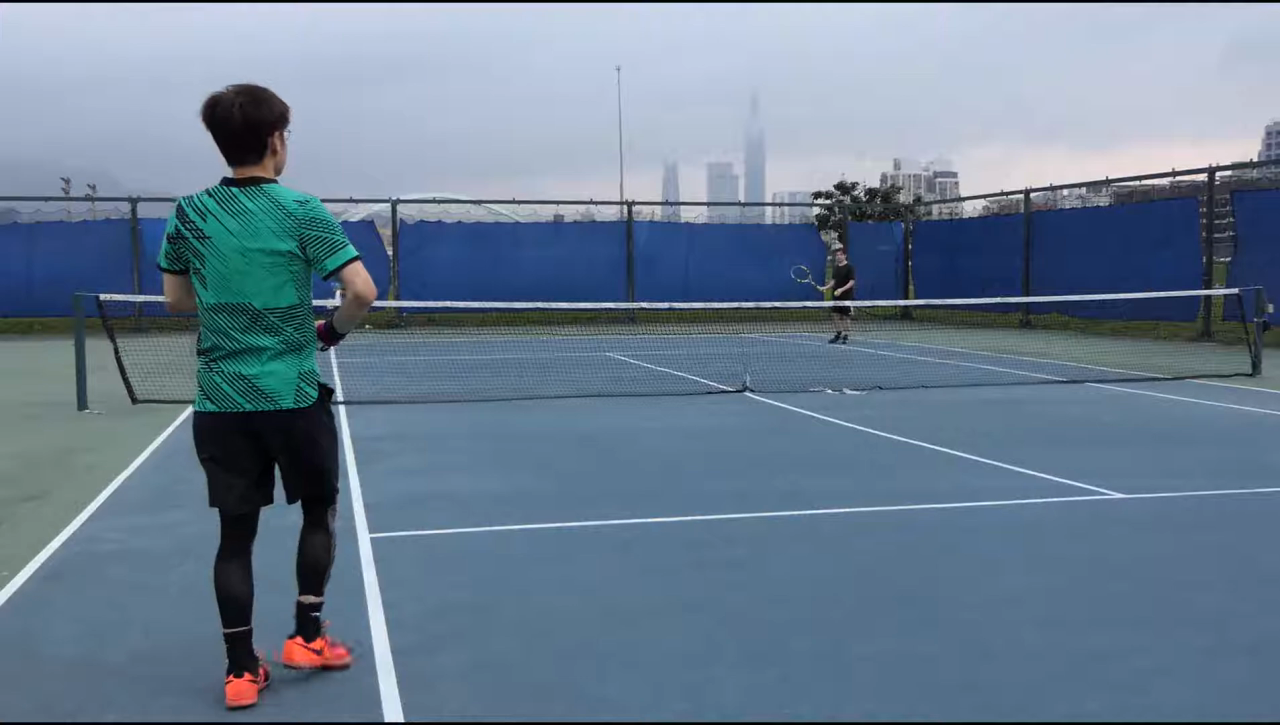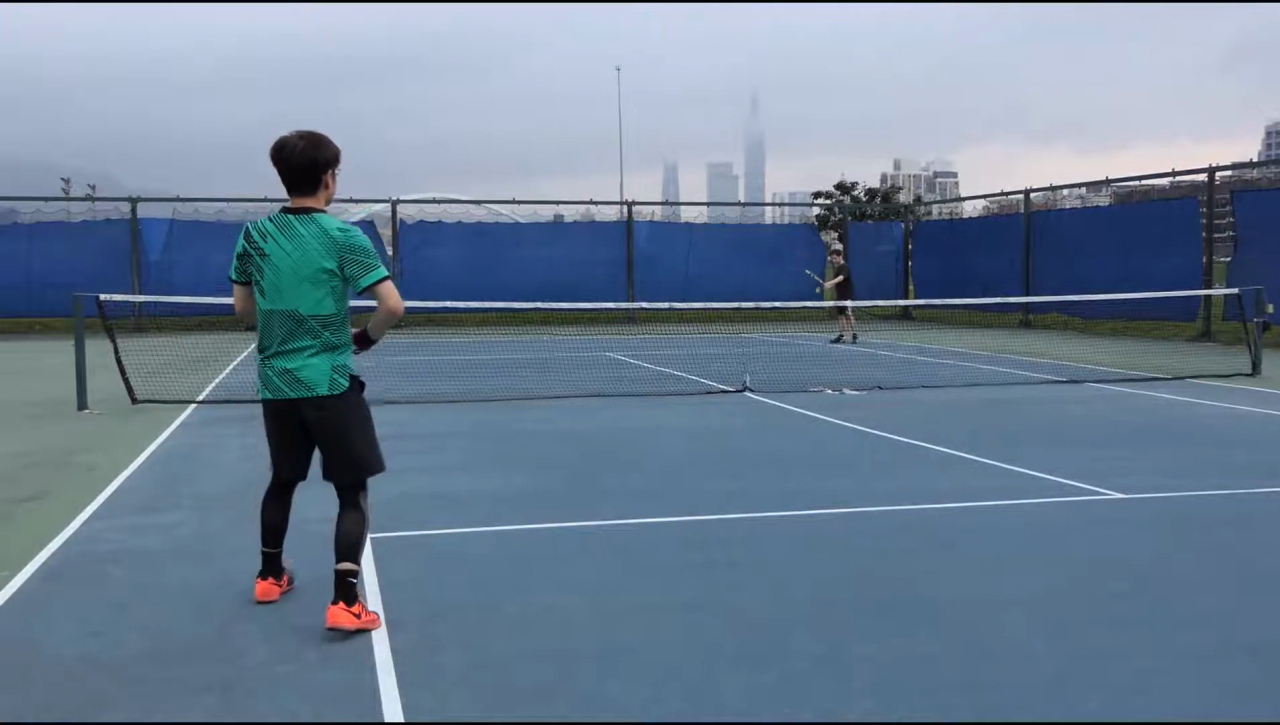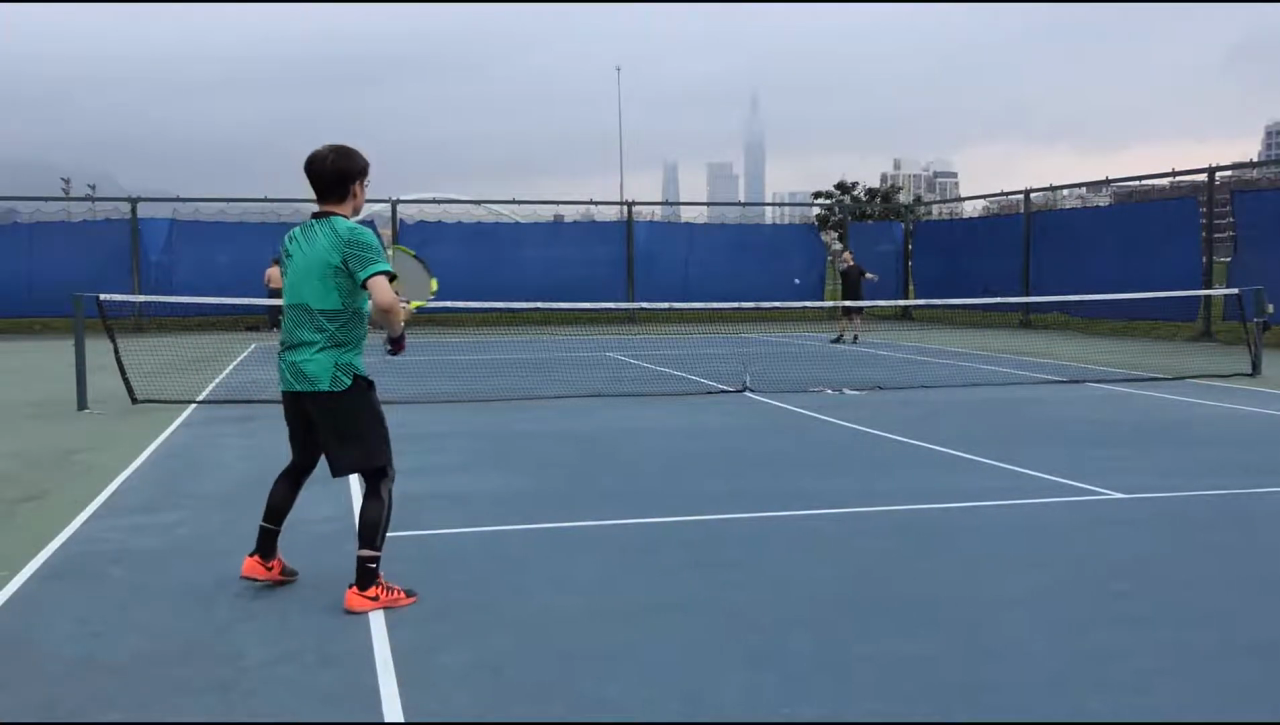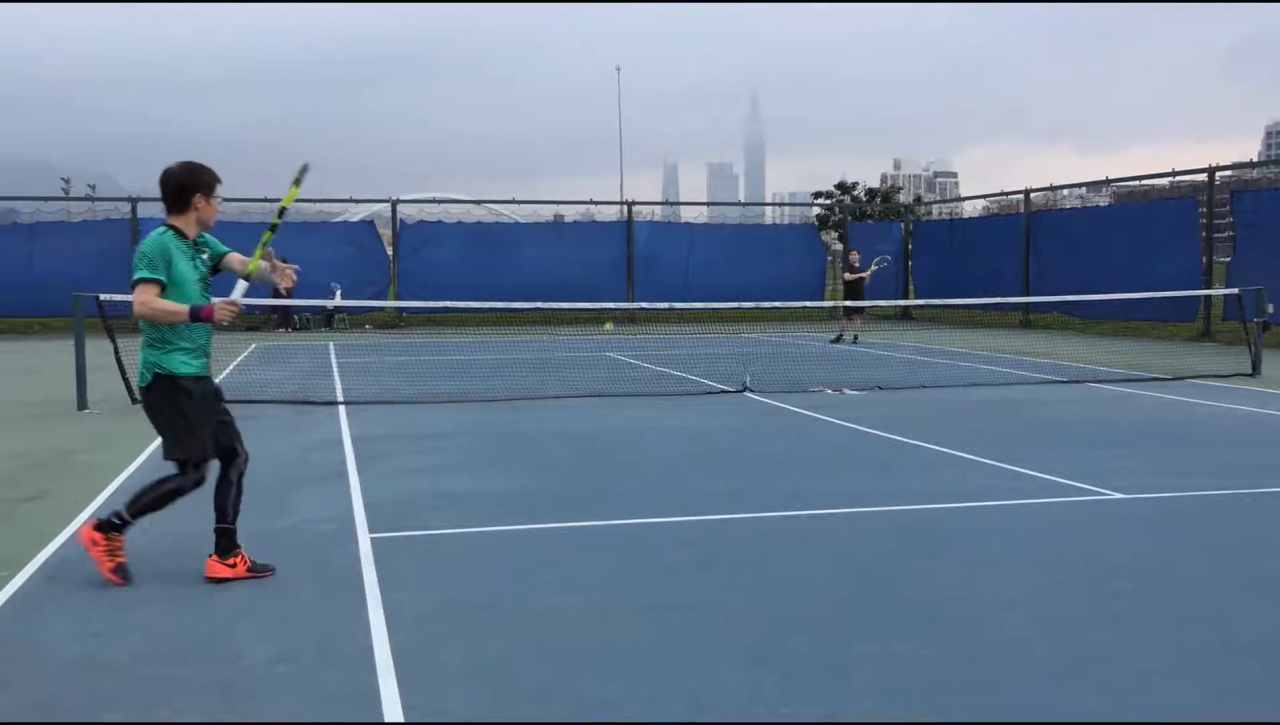
dt=0.7s
person 1, frame 1
left shoulder: (189, 214)
right shoulder: (301, 211)
left elbow: (178, 300)
right elbow: (363, 291)
right wrist: (333, 329)
left hip: (221, 398)
right hip: (293, 393)
left knee: (237, 529)
right knee: (319, 508)
left ankle: (241, 670)
right ankle: (308, 636)
person 1, frame 2
left shoulder: (255, 235)
right shoulder: (344, 237)
left elbow: (244, 309)
right elbow: (393, 306)
right wrist: (367, 336)
left hip: (277, 384)
right hip: (332, 383)
left knee: (284, 479)
right knee: (353, 492)
left ankle: (270, 576)
right ankle: (344, 600)
person 1, frame 3
left shoulder: (293, 239)
right shoulder: (355, 236)
right elbow: (385, 300)
left wrist: (357, 315)
right wrist: (396, 334)
left hip: (294, 377)
right hip: (339, 378)
left knee: (300, 464)
right knee: (379, 475)
left ankle: (263, 557)
right ankle: (367, 586)
person 1, frame 4
left shoulder: (202, 244)
right shoulder: (155, 245)
left elbow: (240, 264)
right elbow: (143, 305)
left wrist: (270, 269)
right wrist: (203, 313)
left hip: (194, 375)
right hip: (166, 376)
left knee: (234, 456)
right knee: (194, 470)
left ankle: (227, 556)
right ankle: (106, 531)
